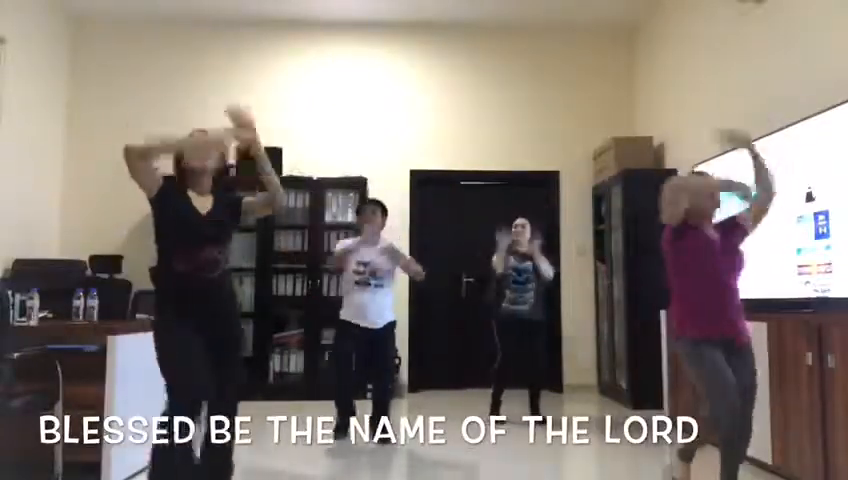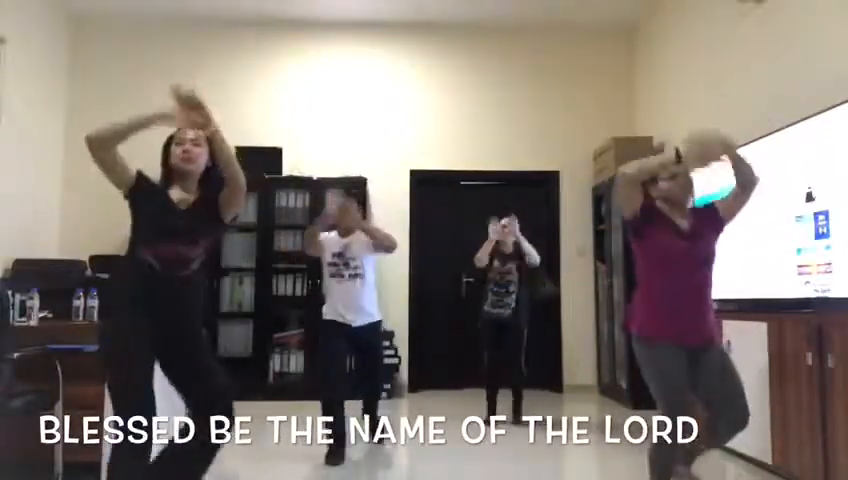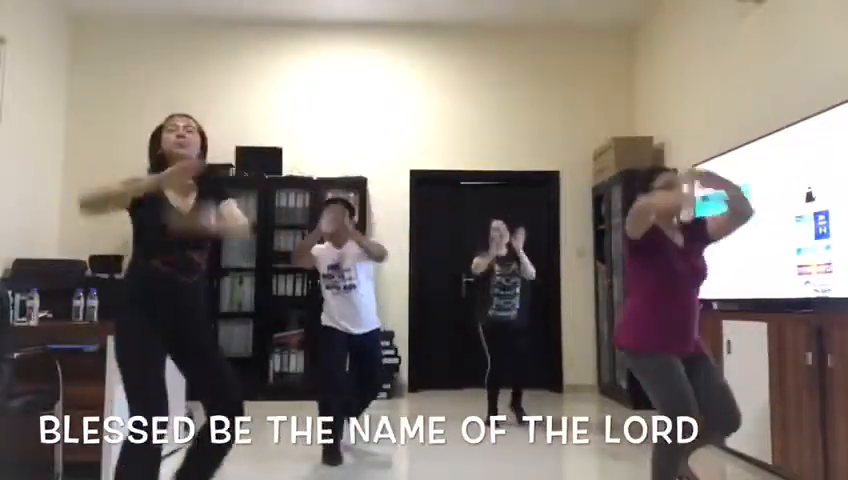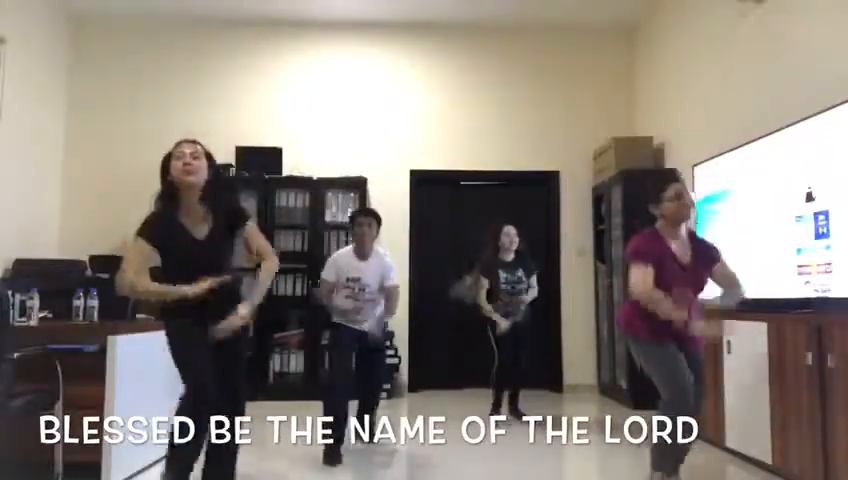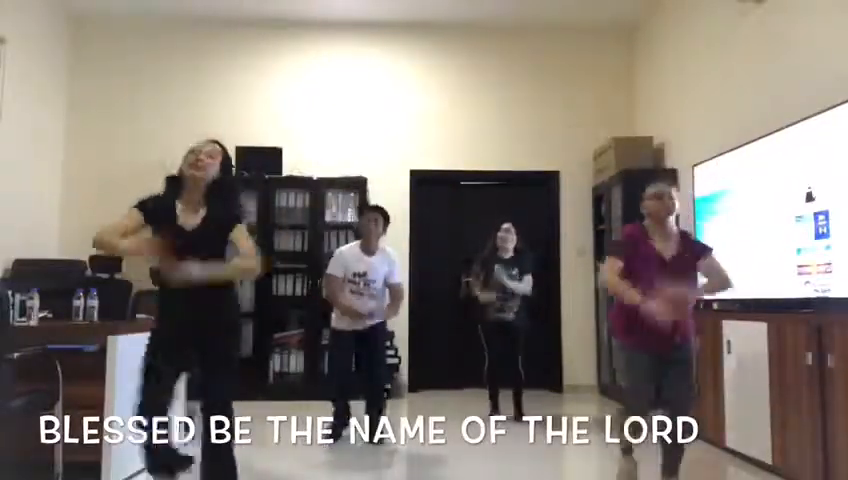
dt=0.4s
person 1, frame 1
left shoulder: (231, 202)
right shoulder: (166, 193)
left elbow: (275, 199)
right elbow: (133, 153)
left wrist: (255, 145)
right wrist: (189, 141)
left hip: (221, 312)
right hip: (175, 312)
left knee: (224, 405)
right knee: (185, 400)
person 1, frame 2
left shoulder: (217, 204)
right shoulder: (146, 192)
left elbow: (238, 180)
right elbow: (96, 143)
left wrist: (208, 124)
right wrist: (154, 117)
left hip: (183, 323)
right hip: (131, 317)
left knee: (218, 413)
right knee: (135, 422)
person 1, frame 3
left shoulder: (214, 196)
right shoulder: (142, 192)
left elbow: (240, 226)
right elbow: (88, 202)
left wrist: (206, 220)
right wrist: (155, 181)
left hip: (191, 315)
right hip: (141, 316)
left knee: (228, 407)
right knee: (149, 415)
person 1, frame 4
left shoulder: (230, 210)
right shoulder: (159, 222)
left elbow: (269, 259)
right elbow: (127, 283)
left wrist: (248, 306)
right wrist: (185, 291)
left hip: (227, 317)
right hip: (184, 315)
left knee: (231, 402)
right knee: (202, 390)
person 1, frame 5
left shoulder: (226, 213)
right shoulder: (158, 206)
left elbow: (252, 265)
right elbow: (102, 238)
left wrist: (202, 272)
right wrist: (139, 249)
left hip: (218, 321)
right hip: (173, 317)
left knee: (216, 410)
right knee: (151, 406)
person 2, frame 1
left shoulder: (729, 232)
right shoulder: (678, 234)
left elbow: (766, 198)
right elbow: (673, 186)
left wrist: (752, 152)
right wrist: (723, 183)
left hip: (734, 337)
right hip: (695, 338)
left knee: (743, 414)
right knee: (728, 407)
person 2, frame 2
left shoulder: (706, 220)
right shoulder: (645, 221)
left elbow: (748, 185)
right elbow: (625, 175)
left wrist: (730, 150)
right wrist: (678, 156)
left hip: (702, 338)
right hip: (657, 338)
left knee: (734, 415)
right knee: (675, 423)
person 2, frame 3
left shoulder: (694, 232)
right shoulder: (641, 232)
left elbow: (740, 214)
right elbow: (644, 207)
left wrist: (724, 185)
right wrist: (683, 190)
left hip: (686, 344)
right hip: (646, 346)
left knee: (727, 419)
person 2, frame 4
left shoulder: (702, 248)
right shoulder: (645, 245)
left elbow: (734, 288)
right elbow: (641, 290)
right wrist: (689, 323)
left hip: (684, 335)
right hip: (647, 334)
left knee: (690, 408)
right knee: (680, 393)
person 2, frame 5
left shoulder: (693, 246)
right shoulder: (629, 240)
left elbow: (723, 281)
right elbow: (607, 278)
left wrist: (689, 292)
right wrist: (645, 302)
left hip: (677, 339)
right hip: (635, 335)
left knee: (680, 410)
right knee: (639, 401)
person 3, frame 1
left shoulder: (391, 249)
right shoulder: (348, 245)
left elbow: (418, 274)
right elbow: (334, 262)
left wrist: (400, 259)
right wrist: (358, 244)
left hip: (382, 325)
right hip: (350, 323)
left knee: (383, 379)
right knee: (342, 377)
left ankle: (377, 426)
right ankle: (344, 420)
person 3, frame 2
left shoulder: (368, 239)
right shoulder: (326, 240)
left elbow: (390, 245)
right elbow: (308, 246)
left wrist: (361, 224)
right wrist: (326, 218)
left hip: (369, 321)
right hip: (334, 322)
left knee: (373, 378)
right knee: (332, 384)
left ankle: (371, 420)
right ankle: (336, 444)
person 3, frame 3
left shoulder: (362, 244)
right shoulder: (319, 249)
left elbow: (381, 255)
right elbow: (298, 259)
left wrist: (352, 234)
right wrist: (318, 233)
left hip: (367, 329)
right hip: (333, 329)
left knee: (371, 384)
right knee: (331, 385)
left ankle: (343, 417)
right ankle: (331, 444)
person 3, frame 4
left shoulder: (384, 261)
right shoulder: (338, 258)
left elbow: (391, 300)
right elbow: (323, 294)
left wrist: (379, 322)
right wrist: (342, 311)
left hip: (372, 330)
right hip: (343, 326)
left knee: (373, 380)
right knee: (338, 380)
left ankle: (365, 423)
right ankle: (334, 443)
person 3, frame 5
left shoulder: (389, 259)
right shoulder: (342, 254)
left elbow: (397, 297)
right elbow: (330, 290)
left wrist: (383, 314)
right wrist: (351, 311)
left hip: (373, 327)
right hip: (342, 326)
left knee: (375, 379)
right knee: (339, 379)
left ankle: (374, 426)
right ankle: (341, 419)
person 4, frame 1
left shoulder: (539, 256)
right shoulder: (505, 253)
left elbow: (549, 275)
right elbow: (497, 268)
left wrist: (536, 255)
right wrist: (501, 249)
left hip: (533, 318)
right hip: (506, 317)
left knee: (535, 363)
right knee: (505, 361)
left ankle: (535, 411)
right ankle: (494, 410)
person 4, frame 2
left shoulder: (522, 255)
right shoulder: (491, 252)
left elbow: (536, 261)
right elbow: (478, 262)
left wrist: (519, 237)
right wrist: (491, 239)
left hip: (515, 319)
right hip: (490, 318)
left knee: (515, 362)
right knee: (492, 363)
left ankle: (517, 411)
right ankle: (491, 412)
person 4, frame 3
left shoulder: (516, 257)
right shoulder: (483, 257)
left elbow: (531, 275)
right elbow: (477, 269)
left wrist: (519, 250)
right wrist: (494, 251)
left hip: (516, 321)
right hip: (491, 321)
left knee: (519, 362)
right knee: (495, 363)
left ankle: (516, 402)
right ankle: (492, 412)
person 4, frame 4
left shoulder: (525, 262)
right shoulder: (489, 264)
left elbow: (534, 288)
right elbow: (481, 298)
left wrist: (525, 298)
right wrist: (497, 318)
left hip: (521, 321)
right hip: (498, 322)
left knee: (519, 361)
right knee: (503, 359)
left ankle: (513, 405)
right ankle: (496, 407)
person 4, frame 5
left shoulder: (522, 261)
right shoulder: (487, 258)
left elbow: (527, 289)
right elbow: (475, 284)
left wrist: (508, 282)
right wrist: (481, 294)
left hip: (515, 321)
right hip: (491, 320)
left knee: (515, 362)
right knee: (493, 360)
left ankle: (518, 408)
right ankle: (494, 407)
